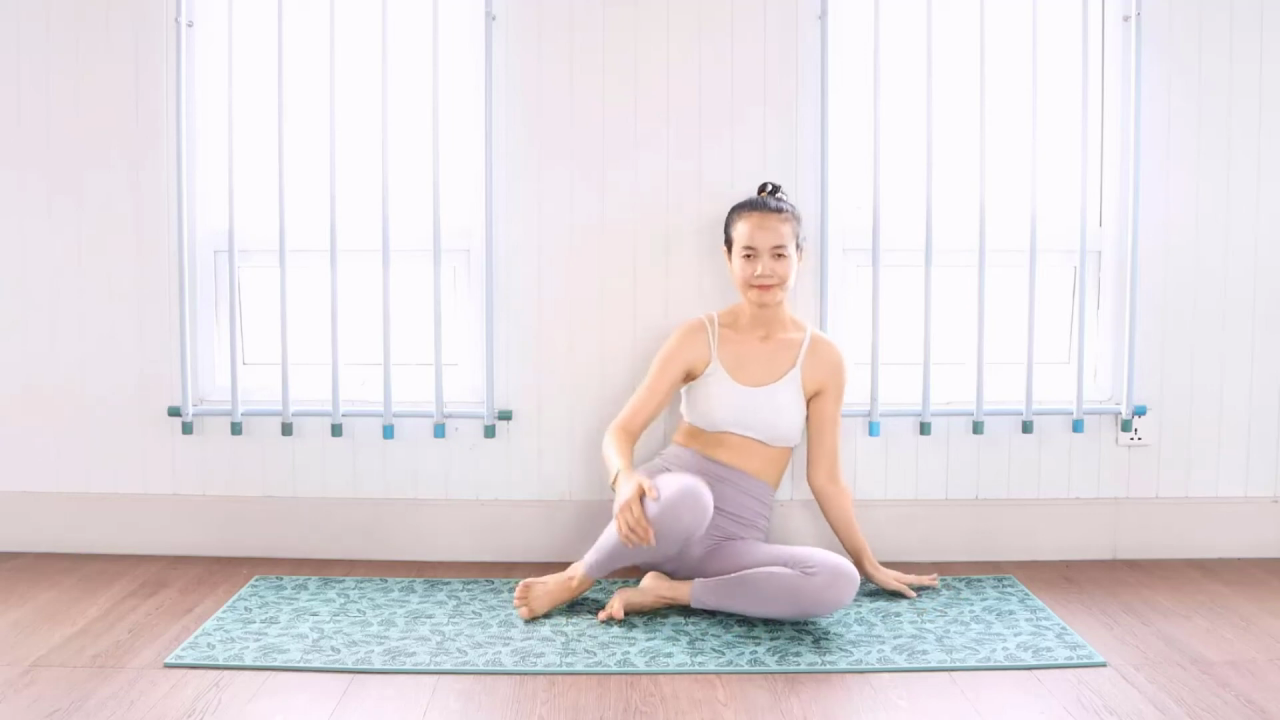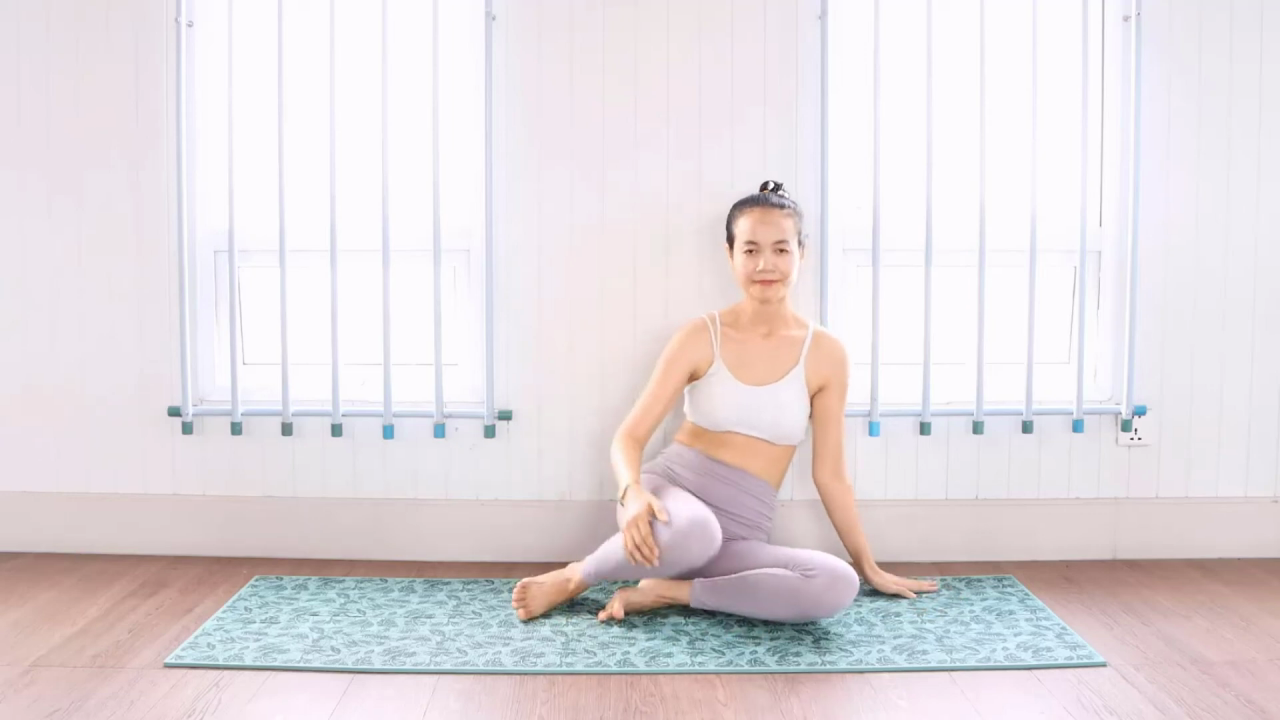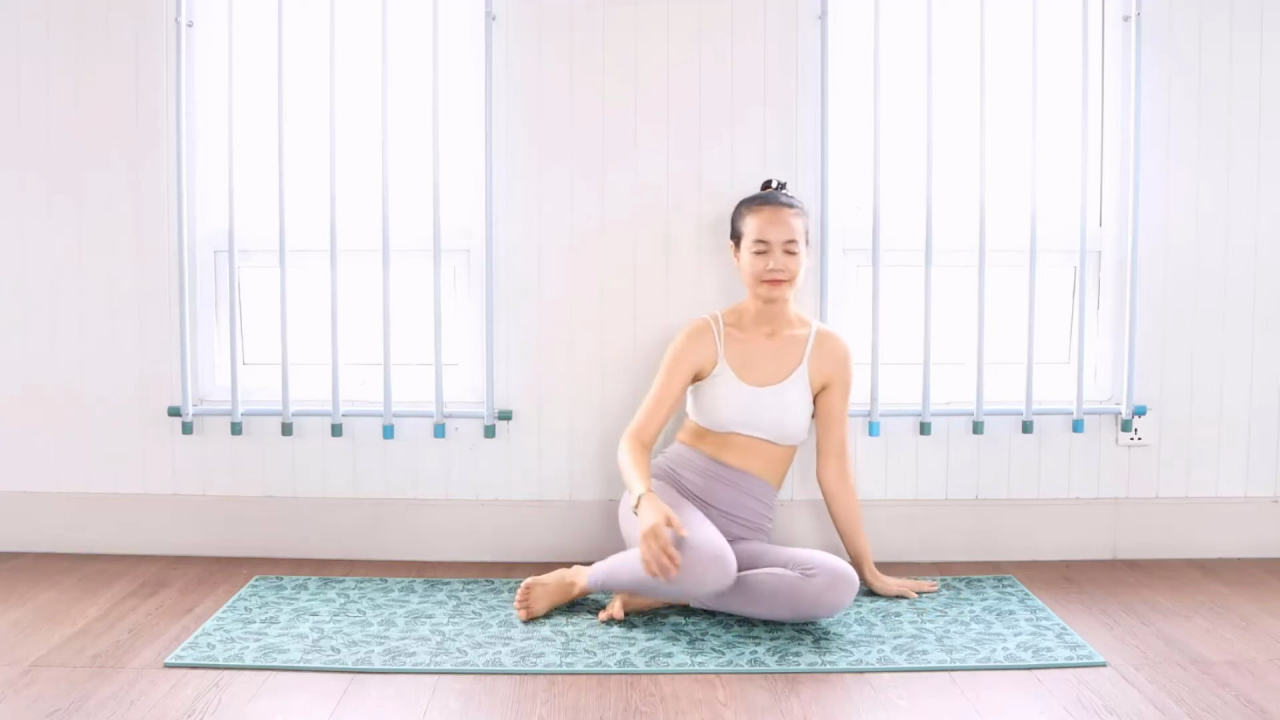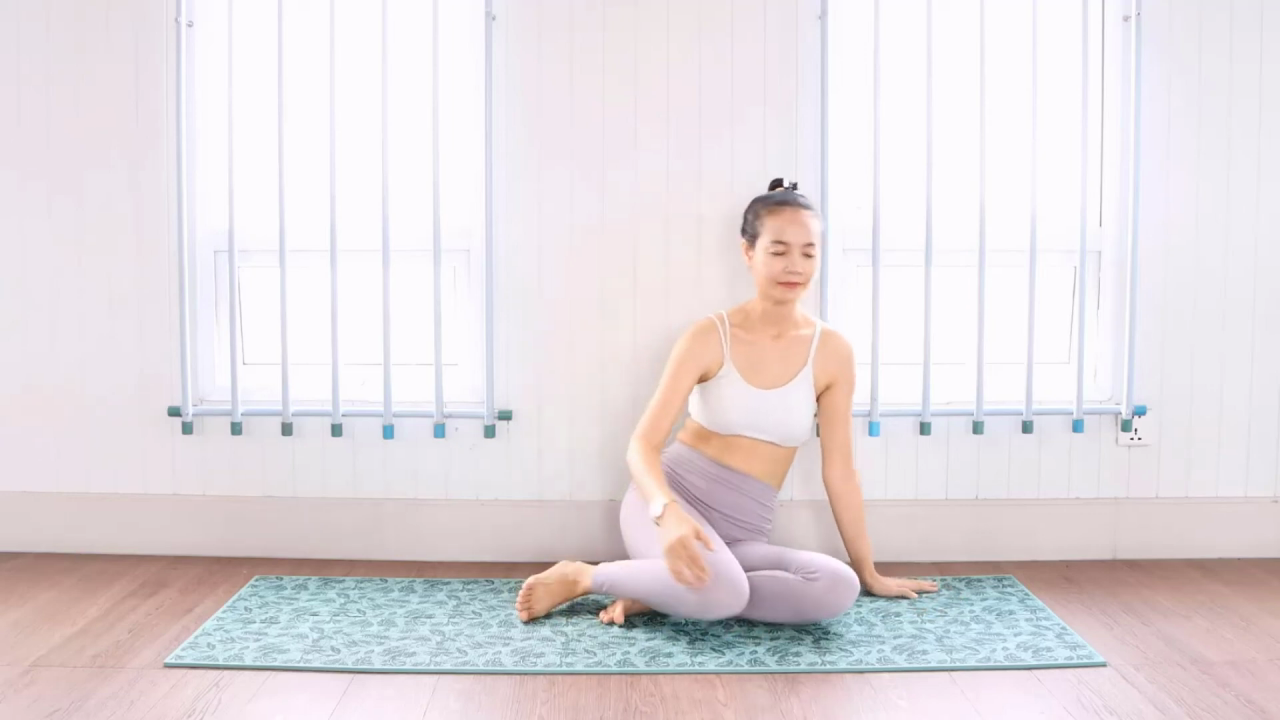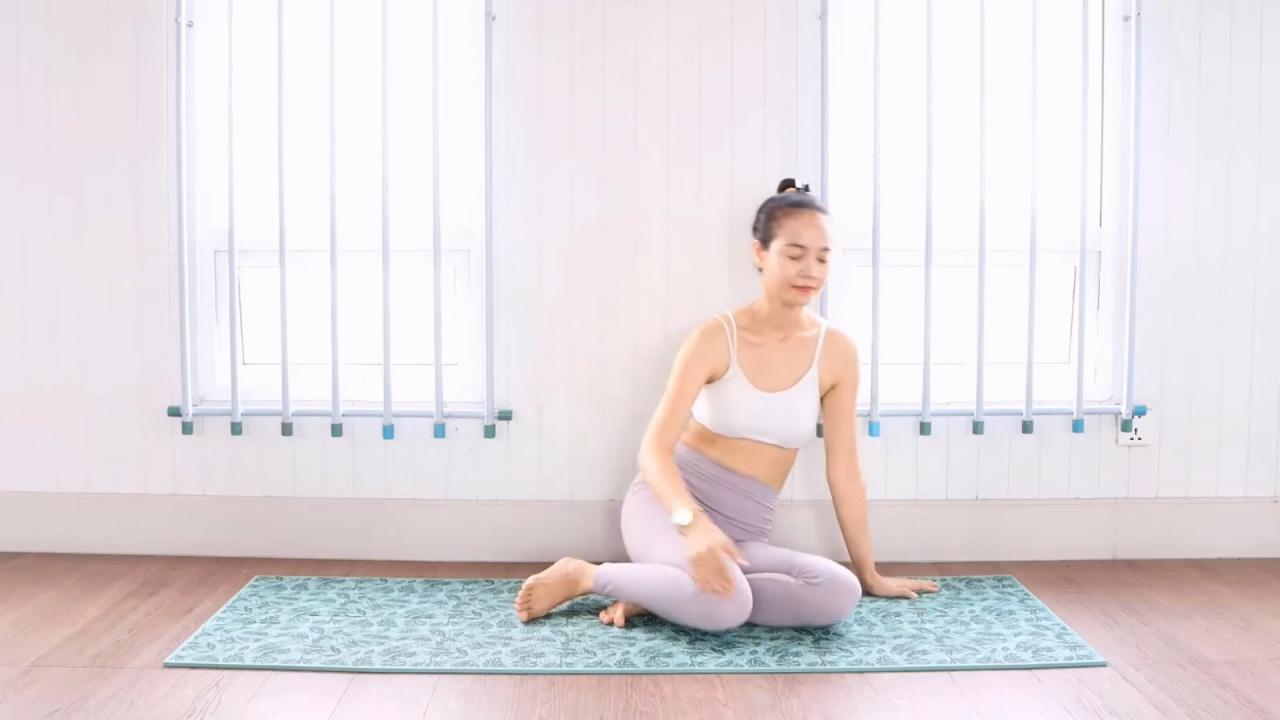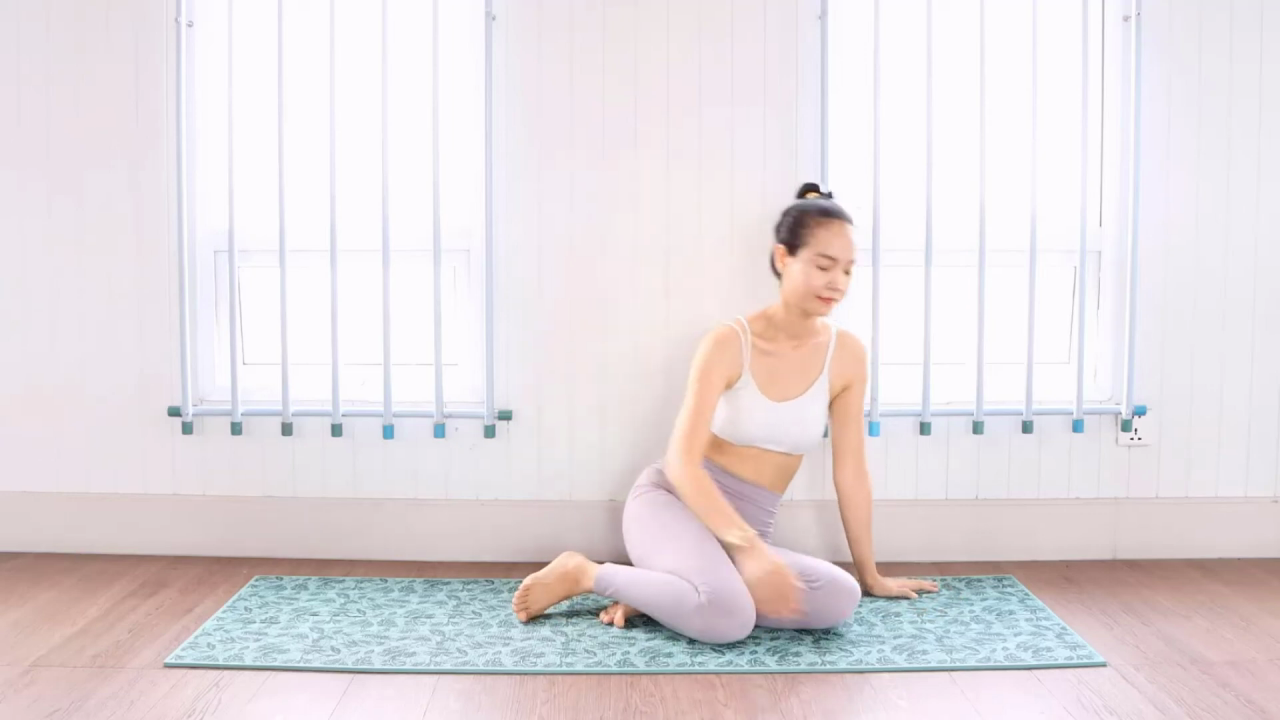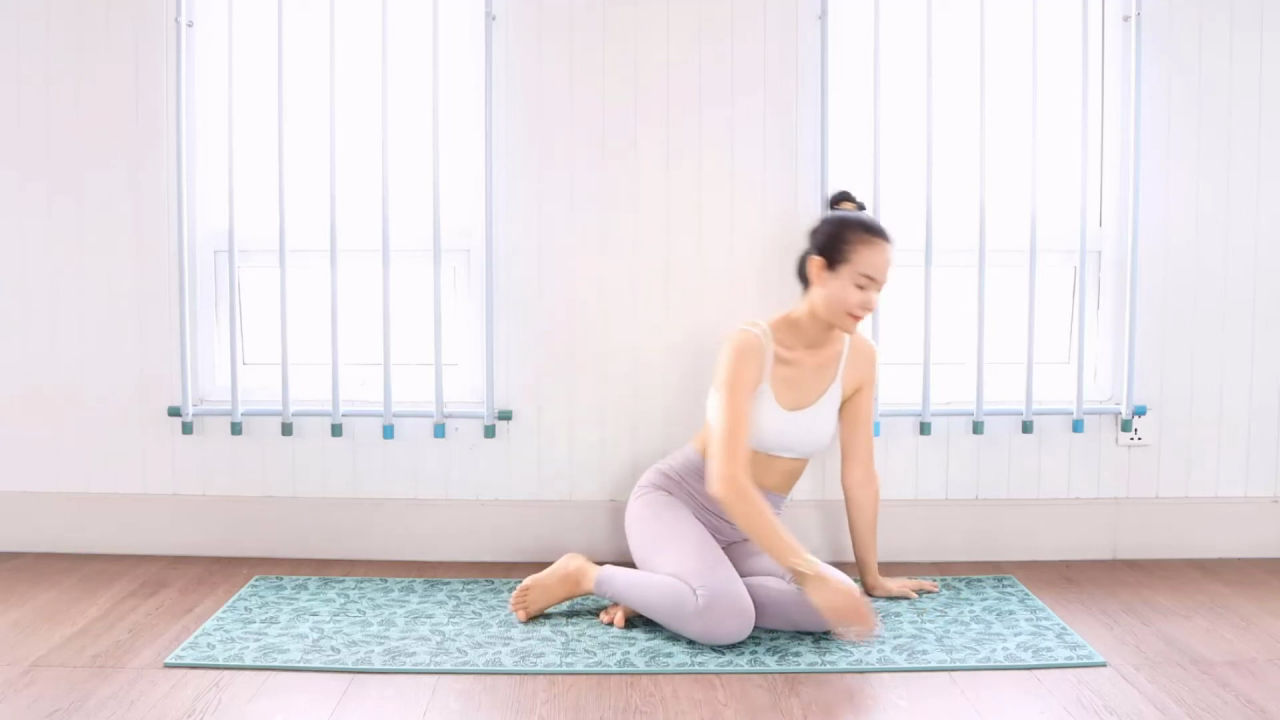
dt=0.1s
person 1, frame 1
left shoulder: (821, 359)
right shoulder: (697, 338)
left elbow: (826, 479)
right elbow: (620, 432)
left wrist: (870, 565)
right wrist: (625, 479)
left hip: (732, 543)
right hip: (672, 513)
left knee: (839, 582)
right knee: (688, 496)
left ankle: (667, 592)
right ankle: (575, 580)
person 1, frame 2
left shoulder: (826, 354)
right shoulder: (701, 337)
left elbow: (830, 474)
right elbow: (628, 437)
left wrist: (869, 569)
right wrist: (633, 492)
left hip: (739, 538)
right hip: (671, 498)
left knee: (838, 586)
right knee: (694, 531)
left ankle: (664, 591)
right ankle: (574, 577)
person 1, frame 3
left shoulder: (828, 353)
right shoulder: (703, 337)
left elbow: (834, 473)
right elbow: (635, 439)
left wrist: (869, 571)
right wrist: (646, 502)
left hip: (741, 538)
right hip: (673, 500)
left knee: (838, 585)
right knee: (705, 559)
left ankle: (663, 591)
right ankle: (578, 580)
person 1, frame 4
left shoulder: (833, 352)
right shoulder: (709, 337)
left elbow: (839, 473)
right elbow: (643, 445)
left wrist: (868, 572)
right wrist: (667, 513)
left hip: (740, 534)
right hip: (671, 502)
left knee: (838, 589)
right knee: (719, 591)
left ankle: (661, 587)
right ankle: (583, 578)
person 1, frame 5
left shoulder: (836, 352)
right shoulder: (715, 338)
left elbow: (844, 472)
right elbow: (655, 448)
left wrist: (868, 574)
right wrist: (694, 524)
left hip: (743, 535)
right hip: (671, 508)
left knee: (839, 593)
right knee: (724, 603)
left ankle: (666, 588)
right ankle: (584, 575)
person 1, frame 6
left shoulder: (847, 356)
right shoulder: (729, 344)
left elbow: (851, 474)
right elbow: (680, 462)
left wrist: (869, 575)
right wrist: (749, 550)
left hip: (745, 527)
right hip: (669, 502)
left knee: (838, 597)
right knee: (727, 617)
left ankle: (653, 588)
right ankle: (585, 574)
person 1, frame 7
left shoulder: (858, 359)
right shoulder: (748, 348)
left elbow: (860, 476)
right elbow: (726, 480)
left wrist: (871, 577)
right wrist: (812, 575)
left hip: (745, 535)
right hip: (671, 502)
left knee: (836, 603)
right knee: (725, 618)
left ankle: (652, 592)
right ankle: (587, 575)
